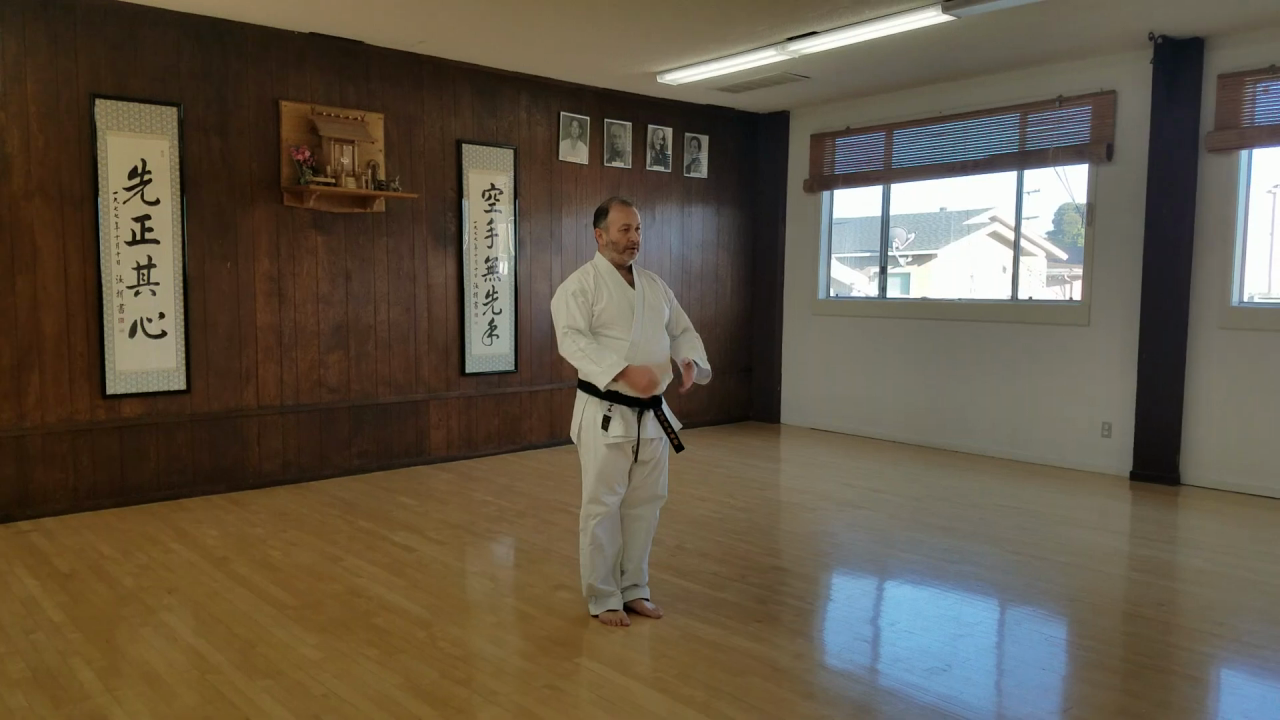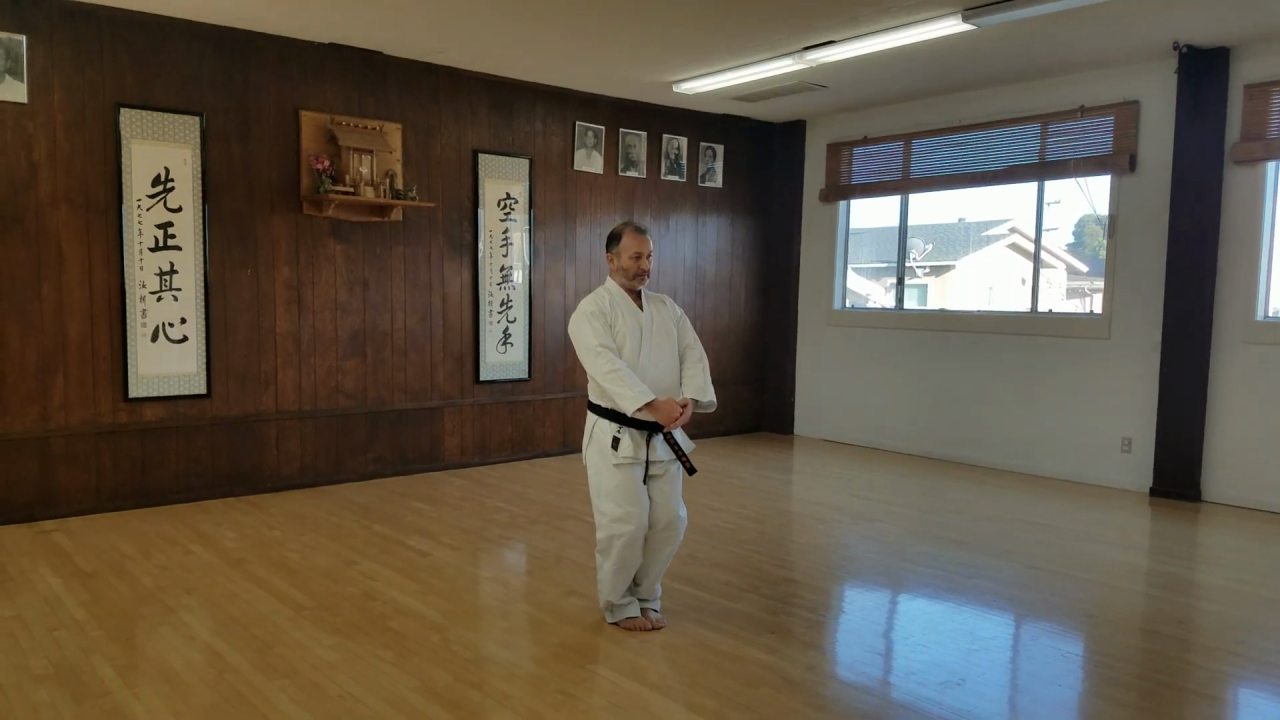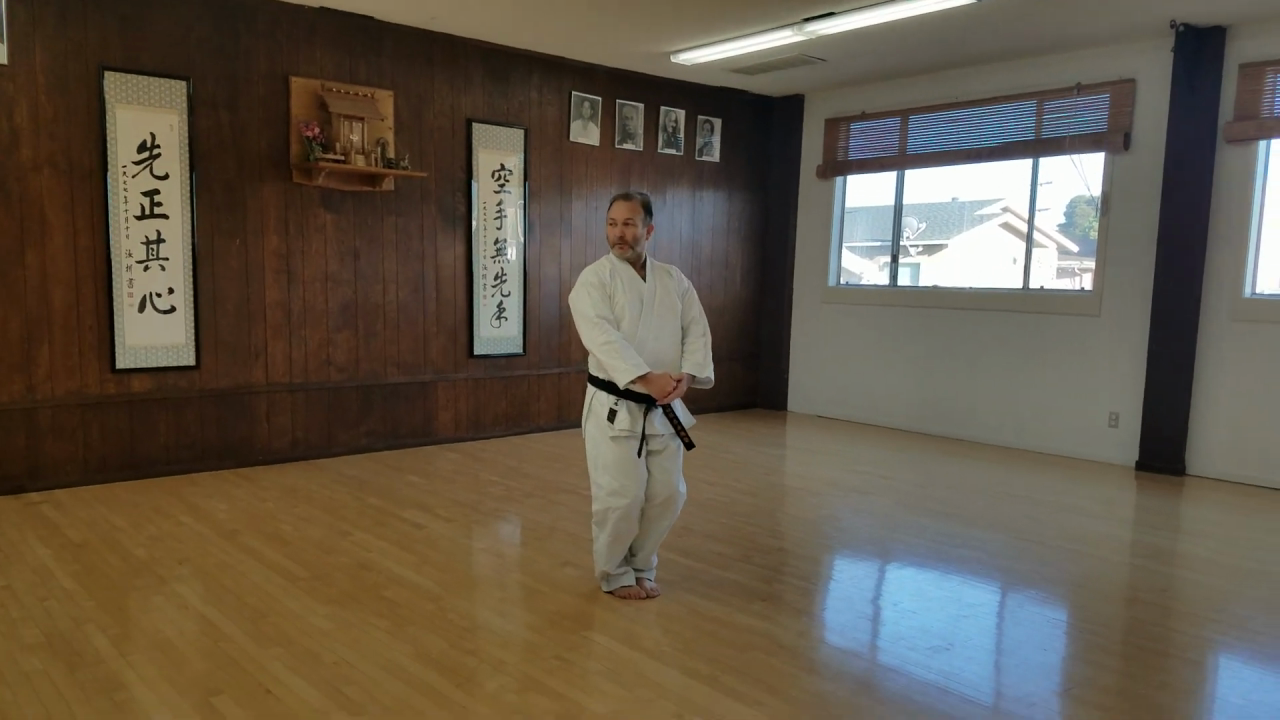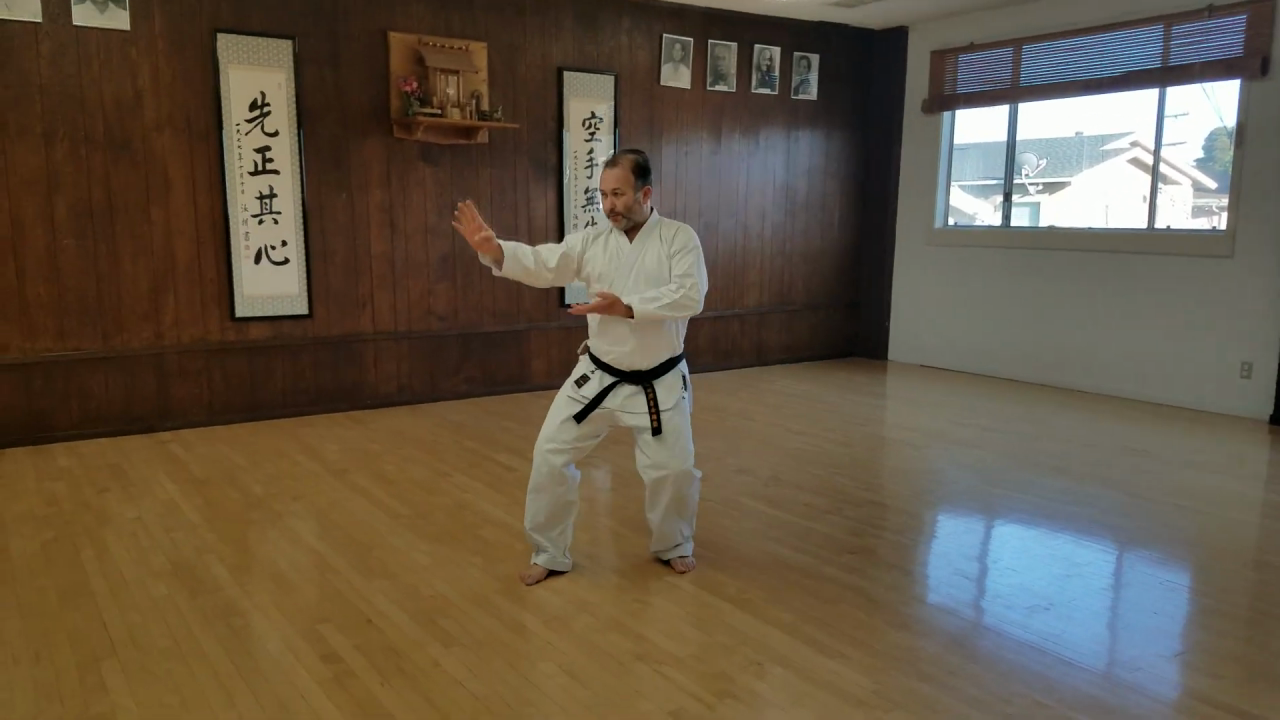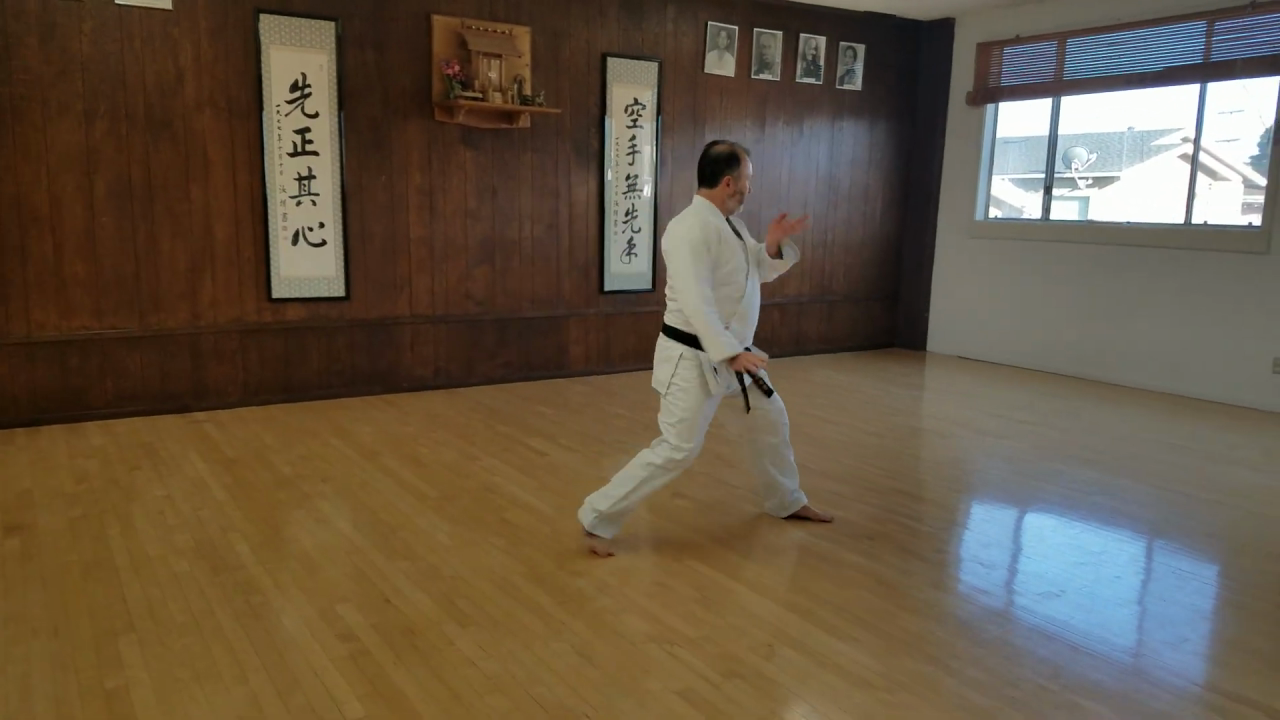
dt=1s
person 1, frame 1
left shoulder: (654, 284)
right shoulder: (580, 285)
left elbow: (681, 332)
right elbow: (572, 342)
left wrist: (691, 364)
right wrist: (623, 371)
left hip: (651, 414)
right hip: (608, 414)
left knee: (645, 503)
right knee: (603, 506)
left ankle: (633, 588)
right ankle: (603, 597)
person 1, frame 2
left shoulder: (667, 308)
right shoulder: (592, 309)
left elbow: (693, 357)
right elbow: (605, 365)
left wrist: (689, 399)
right wrist: (654, 403)
left hip: (663, 436)
right hip: (615, 436)
left knee: (668, 521)
right knee: (624, 524)
left ankle: (645, 597)
right ankle: (619, 605)
person 1, frame 3
left shoulder: (674, 279)
right shoulder: (594, 279)
left elbow: (697, 332)
right elbow: (602, 337)
left wrist: (687, 375)
right wrist: (647, 378)
left hip: (663, 408)
right hip: (614, 407)
left knee: (667, 495)
right knee: (620, 498)
left ankle: (641, 568)
right ankle: (615, 575)
person 1, frame 4
left shoulder: (679, 238)
right shoulder: (594, 241)
left elbow: (690, 297)
right elbow: (544, 264)
left wrist: (625, 308)
right wrist: (492, 248)
left hip: (658, 384)
right hip: (598, 375)
left knee: (672, 470)
right knee: (551, 455)
left ankle: (675, 545)
right ankle: (548, 553)
person 1, frame 5
left shoulder: (732, 225)
right shoulder: (693, 228)
left elbow: (765, 269)
right elbow: (696, 297)
left wrist: (778, 241)
right wrist: (731, 353)
left hip: (732, 353)
right hip: (692, 357)
left knee: (771, 420)
right knee: (677, 448)
left ankle: (786, 501)
right ankle: (599, 518)
